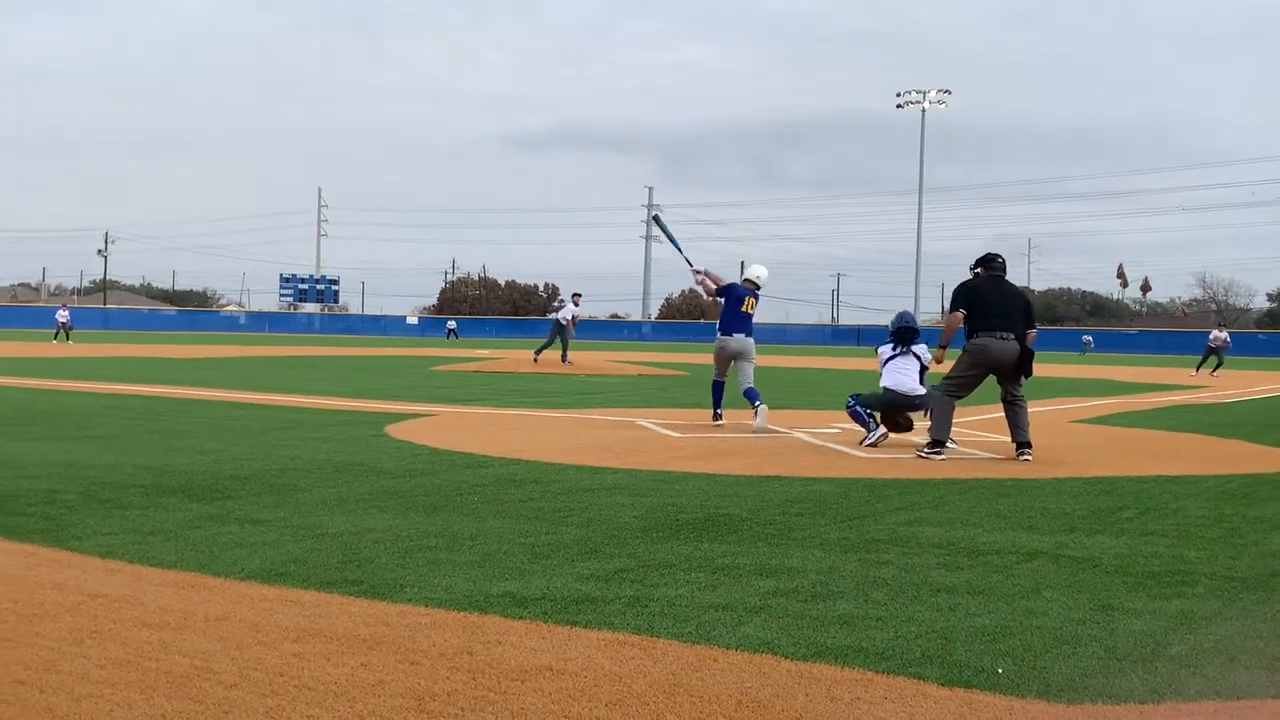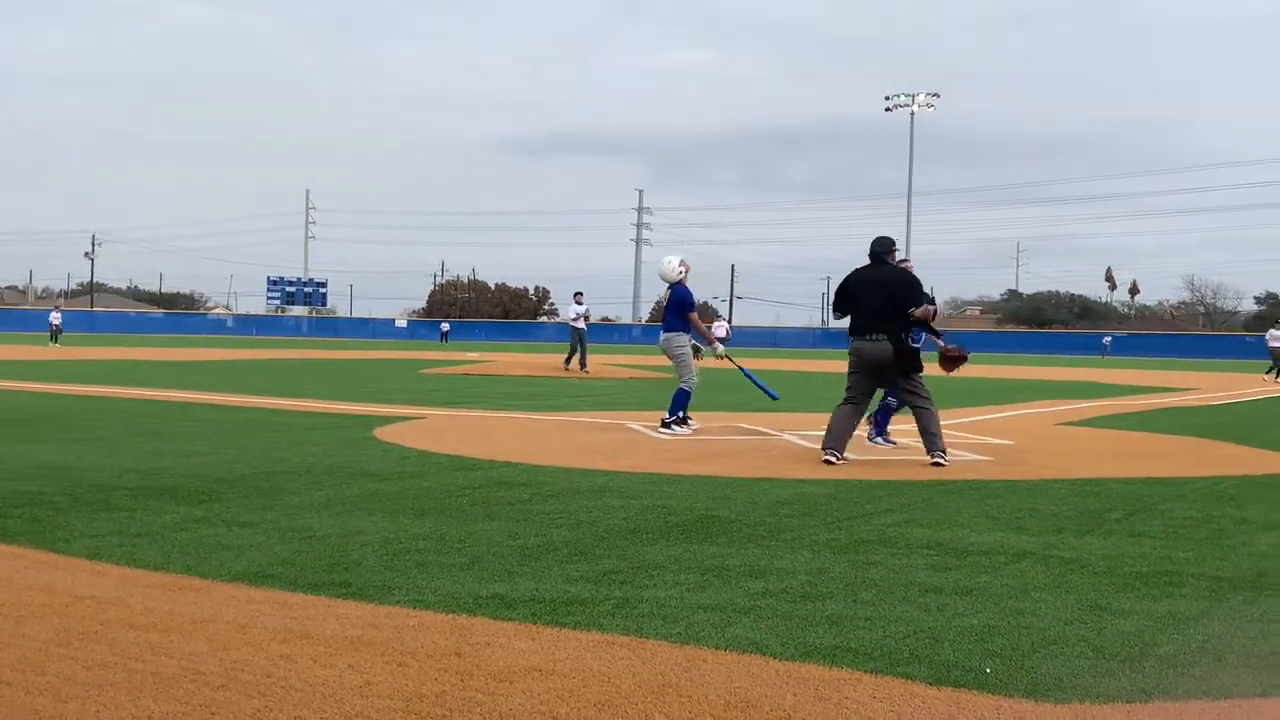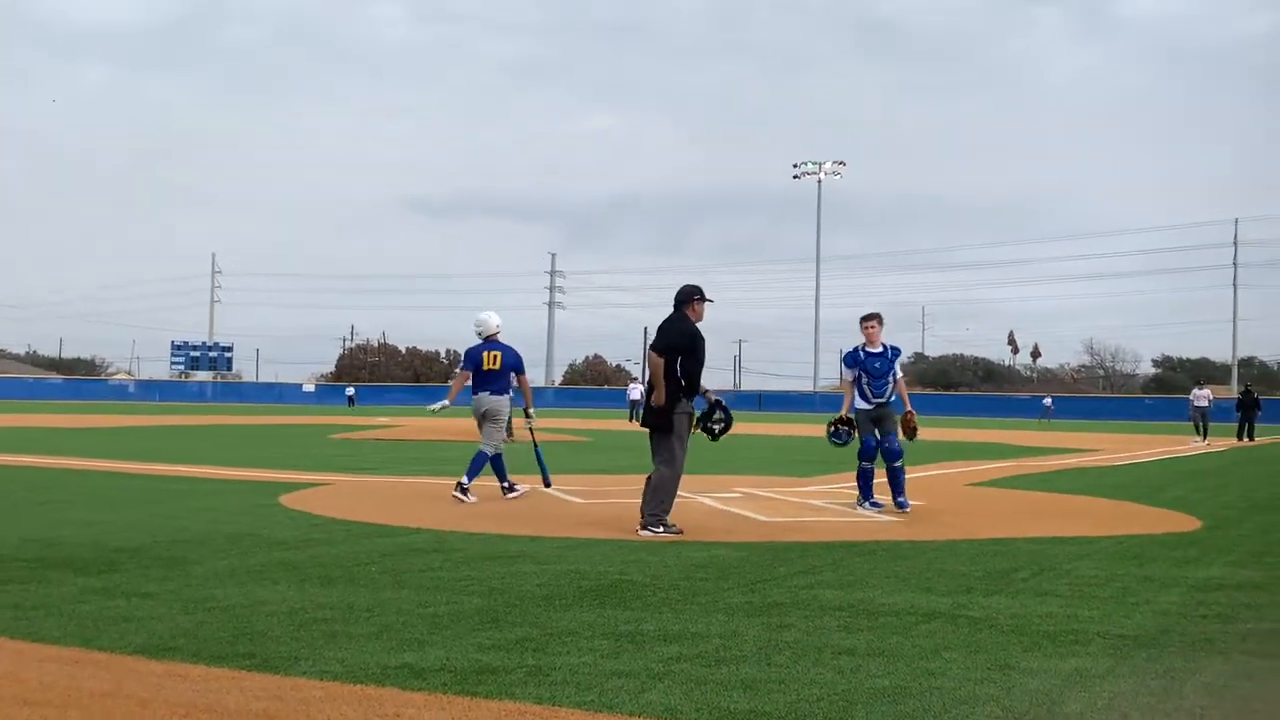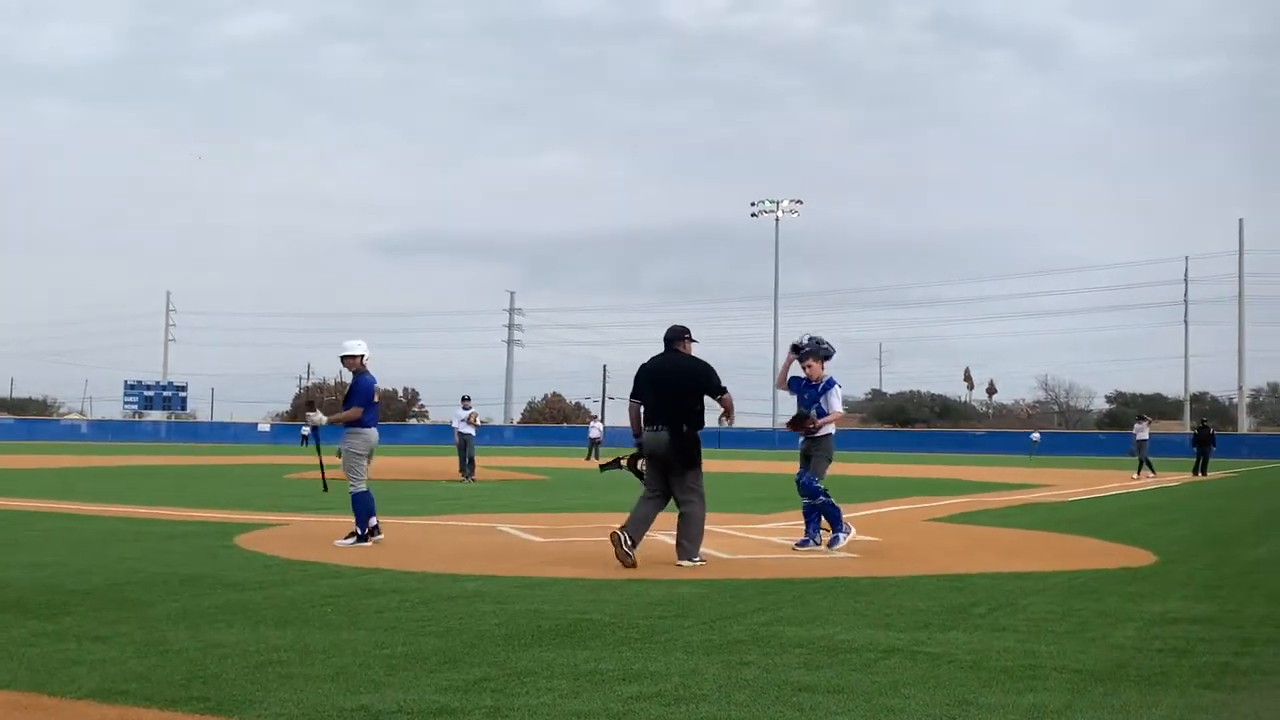
dt=1s
person 1, frame 1
left shoulder: (969, 287)
right shoulder: (1019, 294)
left elbow: (956, 317)
right elbow: (1030, 333)
left wrist: (942, 347)
right wrist: (1020, 354)
left hip: (981, 346)
right hip: (1013, 348)
left knee: (947, 391)
right knee: (1014, 397)
left ankle: (937, 445)
right ankle: (1023, 447)
person 1, frame 2
left shoulder: (853, 278)
right shoulder: (904, 277)
left elbow: (837, 313)
right elbow: (917, 312)
right wrist: (928, 313)
left hip: (860, 347)
right hip: (894, 348)
left knee: (853, 400)
right knee: (921, 400)
left ankle: (831, 449)
right ankle: (936, 451)
person 1, frame 3
left shoulder: (678, 326)
right shoulder: (681, 326)
right elbow: (655, 354)
left wrist: (703, 392)
right wrist: (658, 391)
left hip: (671, 403)
right hip: (671, 405)
left knee: (667, 462)
right knee: (669, 463)
left ankle: (652, 515)
right ankle: (653, 522)
person 1, frame 4
left shoulder: (648, 366)
right shoulder: (697, 366)
left elbow: (634, 405)
right elbow: (724, 397)
left wrist: (639, 437)
right wrist: (729, 413)
left hip: (651, 437)
right hip: (679, 439)
left knee: (653, 494)
right knee: (691, 498)
left ankle: (628, 533)
right ankle: (688, 555)
person 2, frame 1
left shoulder: (883, 348)
right shoulder: (922, 347)
left hip: (890, 396)
right hip: (916, 399)
left knee: (853, 402)
left ankle: (874, 429)
person 2, frame 2
left shoulder: (922, 297)
left elbow: (924, 325)
left wrist: (939, 343)
left hip: (908, 350)
right knee: (896, 390)
left ankle: (877, 421)
right ankle: (877, 431)
person 2, frame 3
left shoulder: (892, 353)
right shoulder: (854, 356)
left elbow: (898, 381)
right elbow: (848, 383)
left wrist: (908, 406)
right wrist: (845, 409)
left hip: (885, 408)
right hip: (863, 410)
left knee: (893, 449)
right knee: (868, 450)
left ankle: (900, 497)
right ankle: (865, 497)
person 2, frame 4
left shoulder: (831, 386)
right shoulder: (801, 384)
left elbow: (838, 414)
right elbow: (780, 384)
left wrist: (820, 422)
right wrist: (790, 359)
left hip: (823, 442)
right hip: (806, 442)
left knee: (812, 484)
right knee: (804, 487)
left ankle: (841, 528)
right ankle: (813, 535)
person 3, frame 1
left shoulder: (734, 289)
right shoulder: (755, 297)
left elbow: (711, 292)
left wrist: (701, 280)
right wrist: (705, 272)
left hip: (725, 341)
right hip: (746, 343)
left knee: (719, 377)
right knee: (747, 384)
left ankle: (718, 414)
right ankle: (759, 405)
person 3, frame 2
left shoulder: (672, 289)
right shoulder: (683, 292)
right elbow: (695, 323)
left wrist: (689, 343)
right wrist: (714, 343)
left hip: (667, 338)
right hip: (677, 339)
left knee: (686, 378)
right knee: (688, 381)
left ankle: (678, 415)
right ankle: (670, 421)
person 3, frame 3
left shoulder: (472, 352)
right shoulder: (511, 353)
left elbow: (462, 378)
right elbow: (523, 383)
left wrist: (448, 401)
right wrist: (529, 409)
left hip: (478, 401)
right hip: (499, 402)
left knee: (494, 445)
right knee: (487, 447)
left ankle: (506, 486)
right ankle: (463, 484)
person 3, frame 4
left shoulder: (363, 381)
right shoulder: (365, 380)
left elbow: (356, 413)
left wrist: (324, 420)
left hip: (359, 436)
right hip: (366, 435)
left knee: (357, 485)
right knee: (359, 483)
left ankle: (362, 533)
right ankle: (372, 526)
